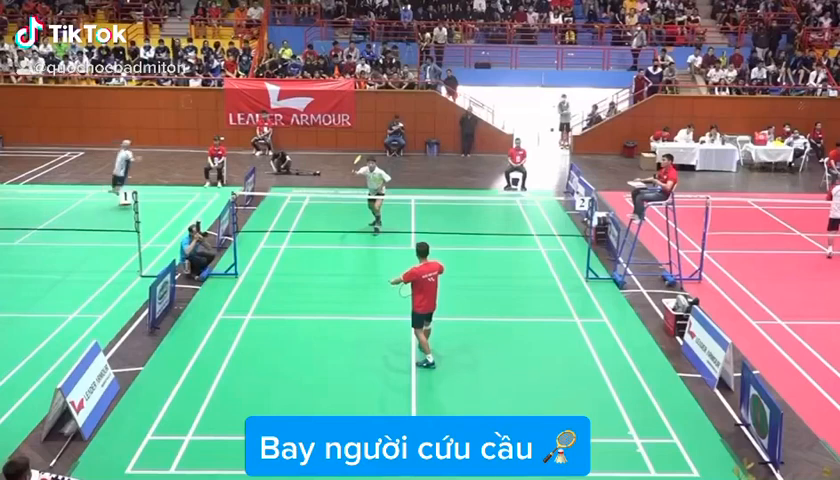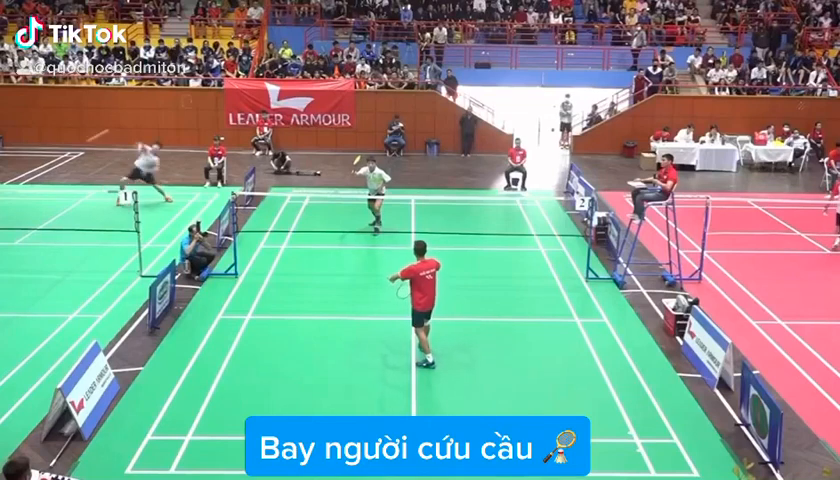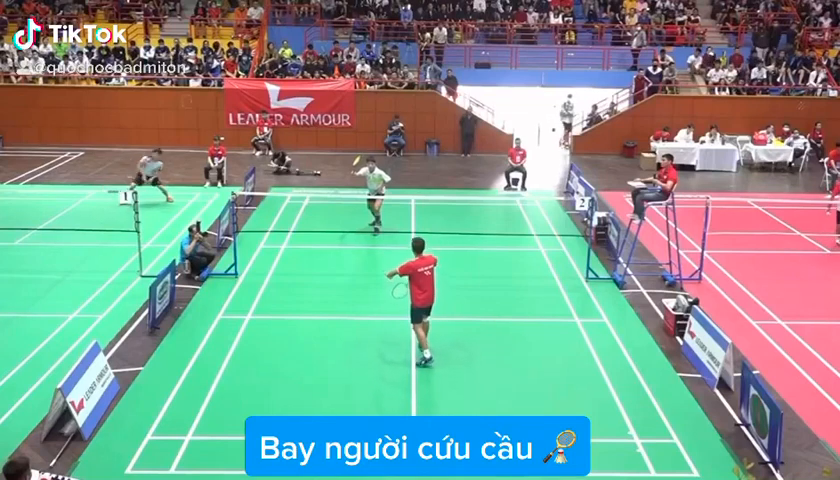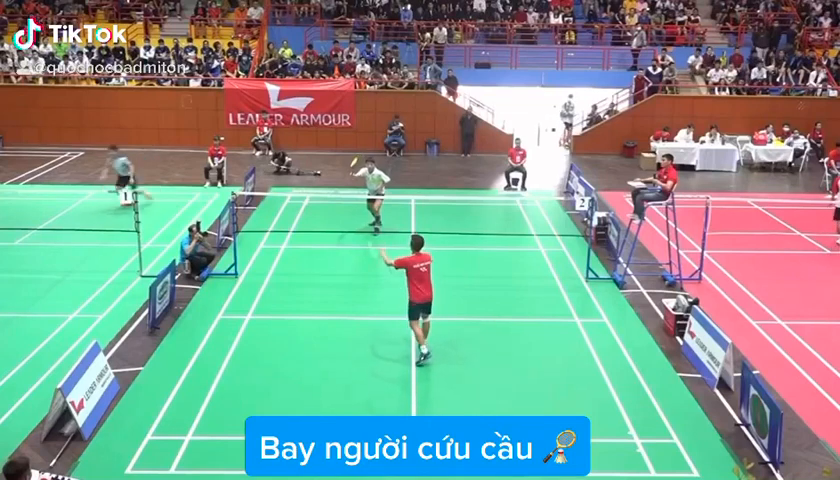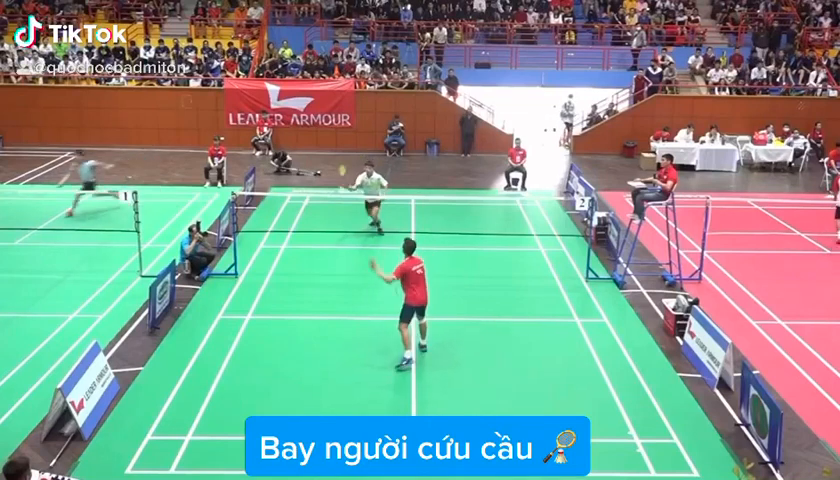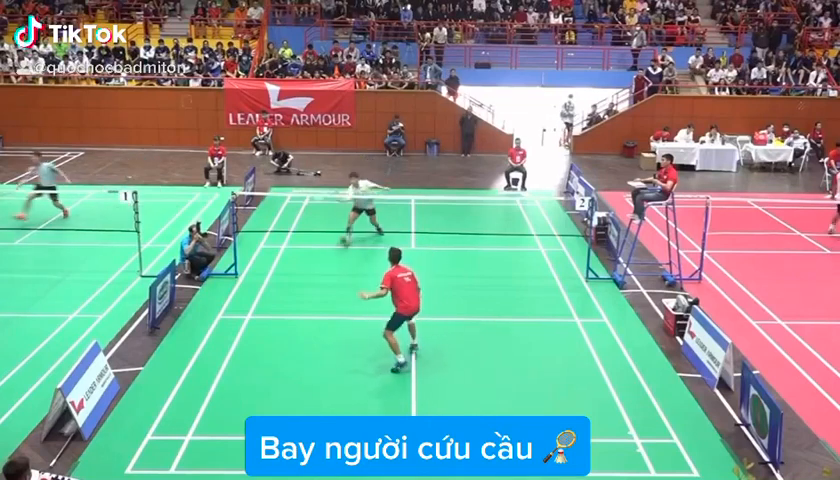
dt=0.3s
person 1, frame 1
left shoulder: (415, 271)
right shoulder: (436, 265)
left elbow: (399, 280)
right elbow: (441, 270)
left wrist: (392, 281)
left hip: (419, 307)
right hip: (431, 305)
left knee: (418, 332)
right knee: (427, 325)
left ankle: (430, 360)
right ankle: (424, 345)
person 1, frame 2
left shoulder: (413, 269)
right shoulder: (433, 262)
left elbow: (395, 277)
left wrist: (391, 278)
left hip: (419, 305)
right hip: (430, 302)
left knee: (419, 330)
right knee: (426, 323)
left ankle: (430, 360)
right ankle: (423, 344)
person 1, frame 3
left shoulder: (411, 265)
right shoulder: (431, 259)
left elbow: (394, 272)
left wrist: (389, 275)
left hip: (418, 301)
right hip: (430, 299)
left knee: (417, 327)
right knee: (425, 319)
left ankle: (427, 355)
right ankle: (423, 343)
person 1, frame 4
left shoulder: (407, 261)
right shoulder: (428, 257)
left elbow: (389, 262)
left wrist: (382, 253)
left hip: (416, 298)
right hip: (428, 296)
left knee: (414, 324)
right knee: (425, 318)
left ankle: (424, 351)
right ankle: (424, 343)
person 1, frame 5
left shoulder: (404, 266)
right shoulder: (419, 260)
left elbow: (389, 280)
left wrist: (376, 269)
left hip: (412, 300)
right hip: (424, 298)
left knee: (403, 327)
right knee: (421, 319)
left ankle: (408, 356)
right ankle: (423, 344)
person 1, frame 6
left shoulder: (390, 274)
right shoulder: (409, 270)
left elbow: (384, 292)
right elbow: (418, 288)
left wrist: (368, 296)
left hip: (404, 309)
right hip: (416, 307)
left knee: (387, 334)
right knee: (410, 319)
left ankle: (401, 360)
right ankle: (414, 343)
